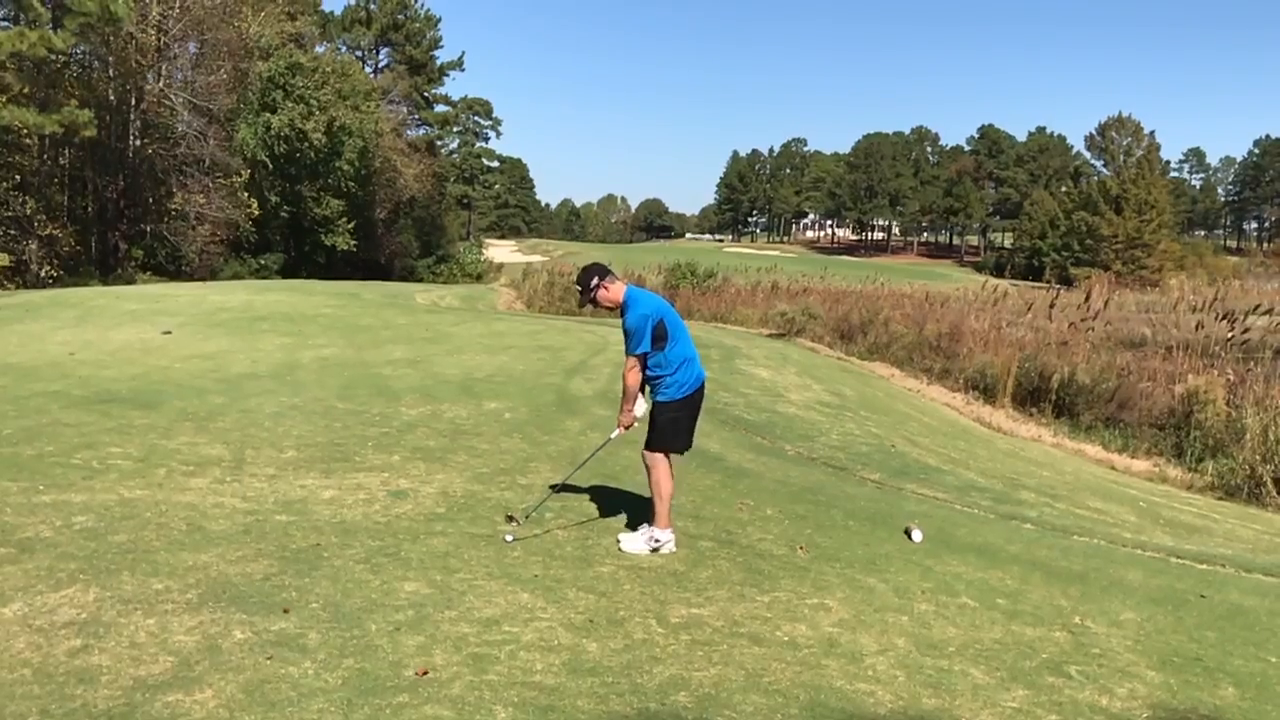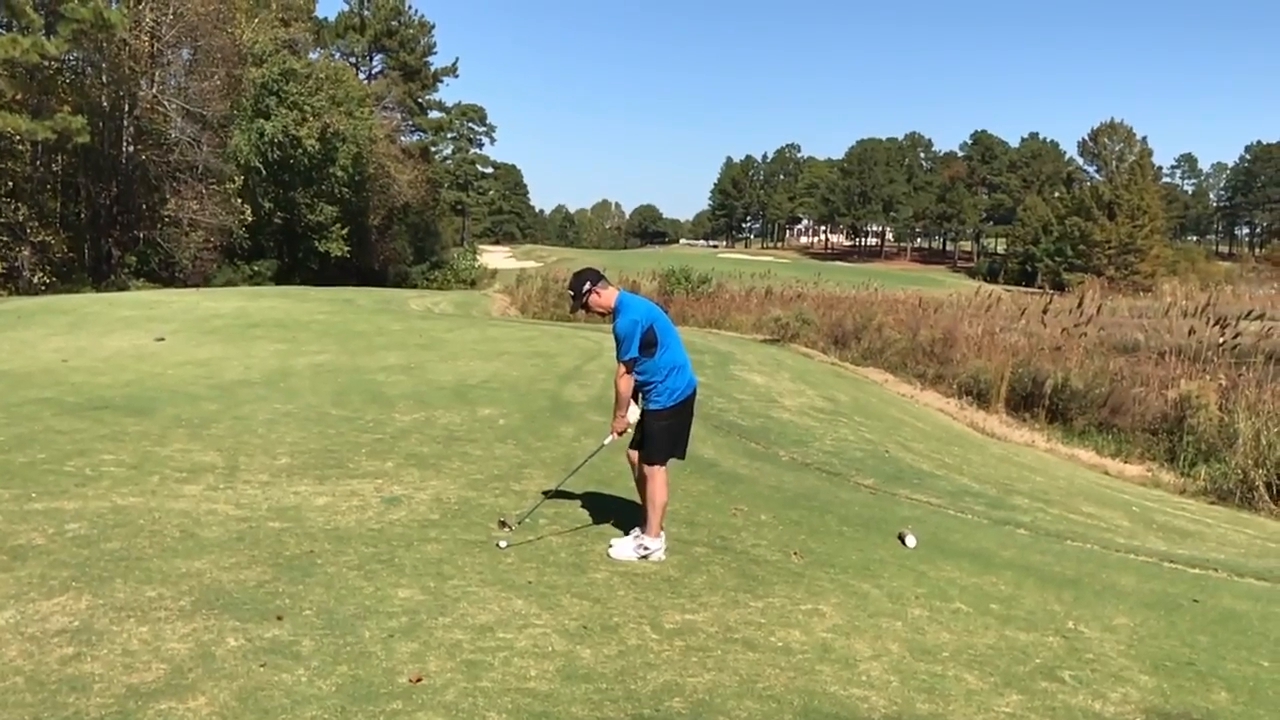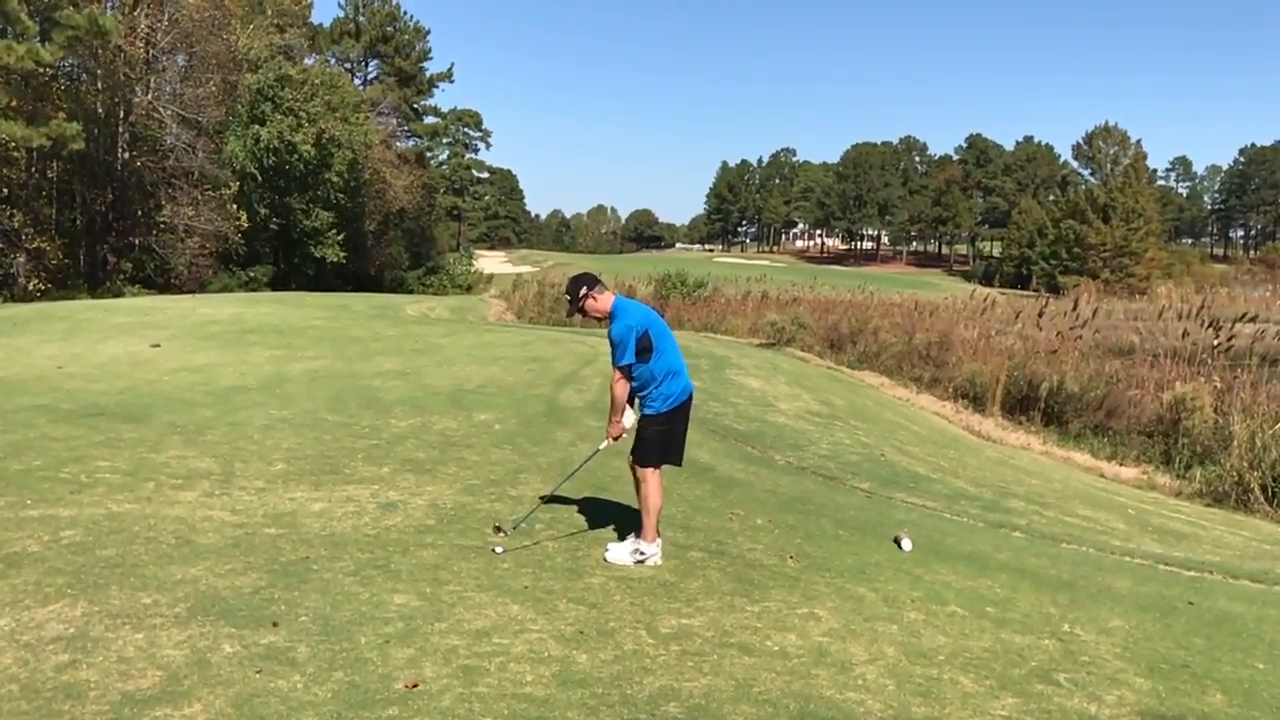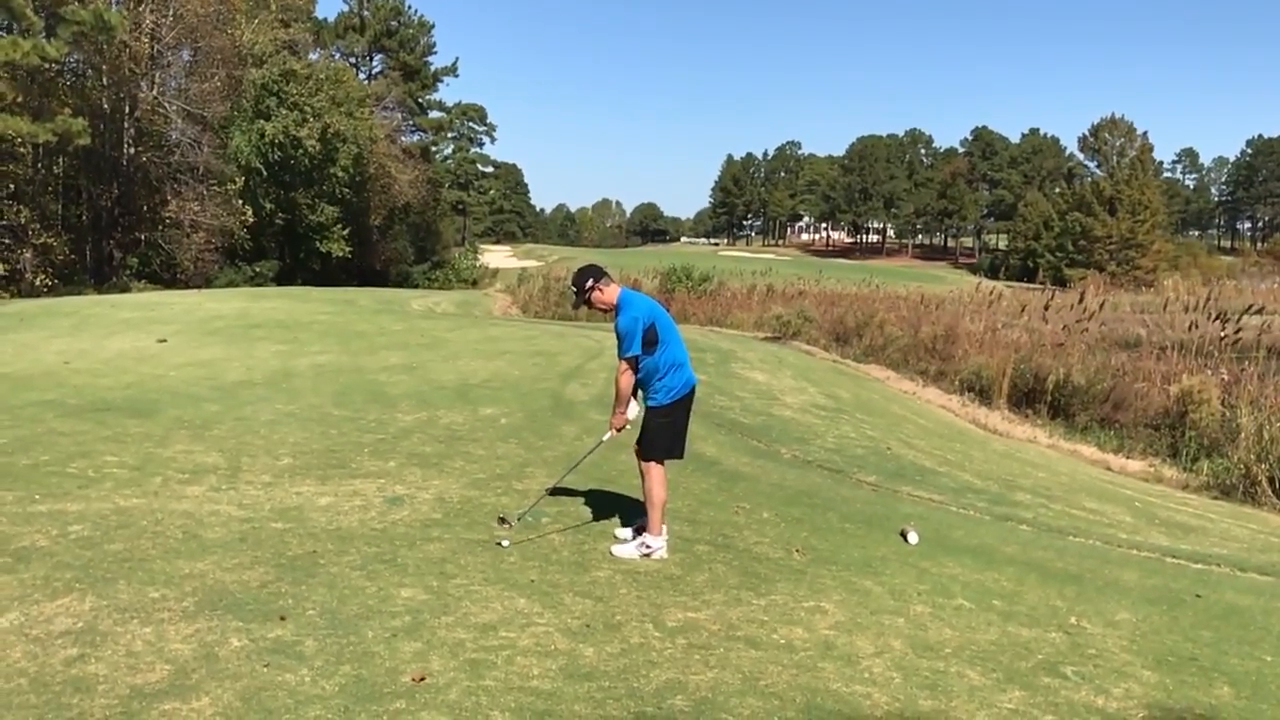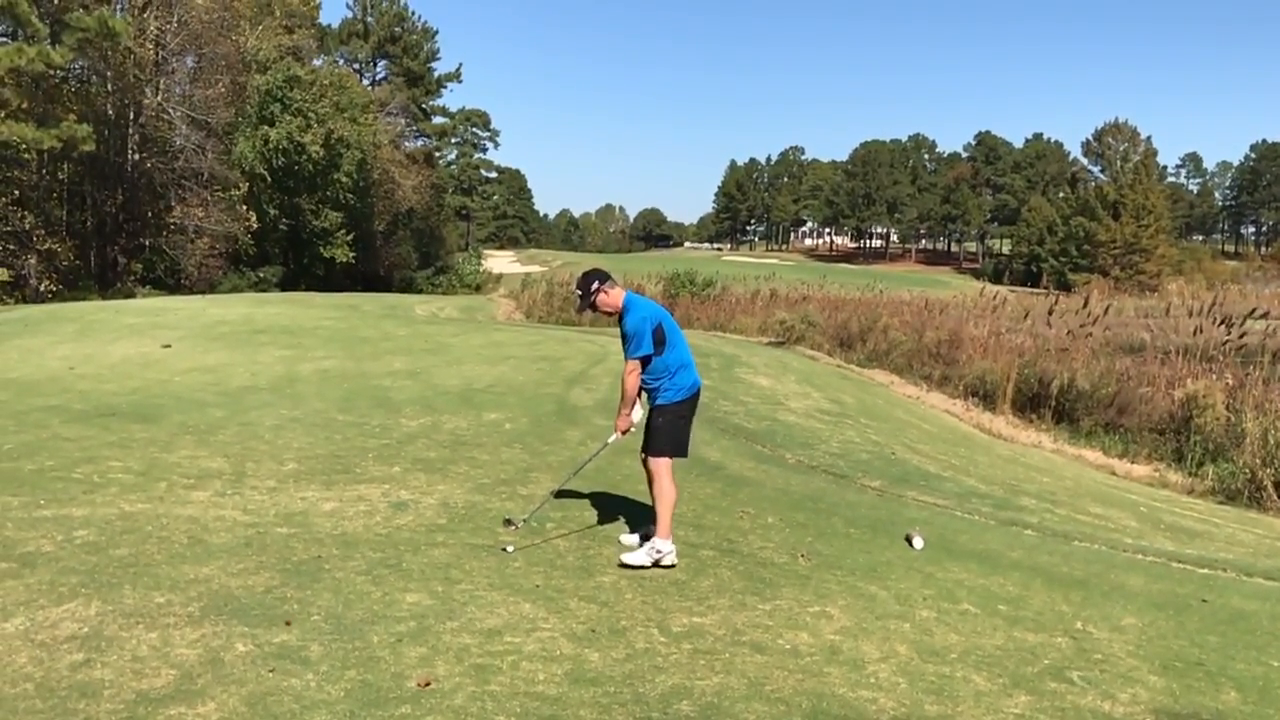
dt=0.5s
person 1, frame 1
left shoulder: (638, 311)
right shoulder: (636, 301)
left elbow: (633, 367)
right elbow: (643, 362)
left wrist: (626, 409)
right wrist: (636, 401)
left hip: (678, 387)
right hip: (673, 385)
left knee: (655, 455)
right knee: (657, 455)
left ankle: (662, 534)
right ankle: (658, 525)
person 1, frame 2
left shoulder: (627, 317)
right shoulder: (629, 306)
left elbow: (624, 373)
right elbow: (635, 369)
left wrist: (619, 416)
right wrist: (630, 407)
left hip: (669, 394)
right hip: (665, 392)
left knee: (652, 466)
right knee: (637, 457)
left ankle: (652, 542)
right ankle: (650, 531)
person 1, frame 3
left shoulder: (623, 323)
right shoulder: (626, 310)
left elbow: (620, 379)
left wrist: (614, 421)
right wrist: (627, 410)
left hip: (664, 399)
right hip: (666, 396)
left knee: (646, 469)
right knee: (641, 465)
left ankle: (648, 547)
right ankle: (648, 536)
person 1, frame 4
left shoulder: (629, 314)
right shoulder: (632, 303)
left elbow: (626, 370)
left wrist: (618, 412)
right wrist: (628, 404)
left hip: (668, 392)
right hip: (668, 389)
left knee: (651, 462)
right knee: (644, 454)
left ankle: (653, 541)
right ankle: (654, 524)
person 1, frame 5
left shoulder: (637, 315)
right shoulder: (630, 312)
left elbow: (633, 371)
right elbow: (639, 369)
left wrist: (624, 413)
right wrist: (633, 405)
left hip: (675, 393)
right hip: (665, 393)
left knee: (659, 463)
right knee: (649, 458)
left ankle: (662, 544)
right ankle: (658, 530)
